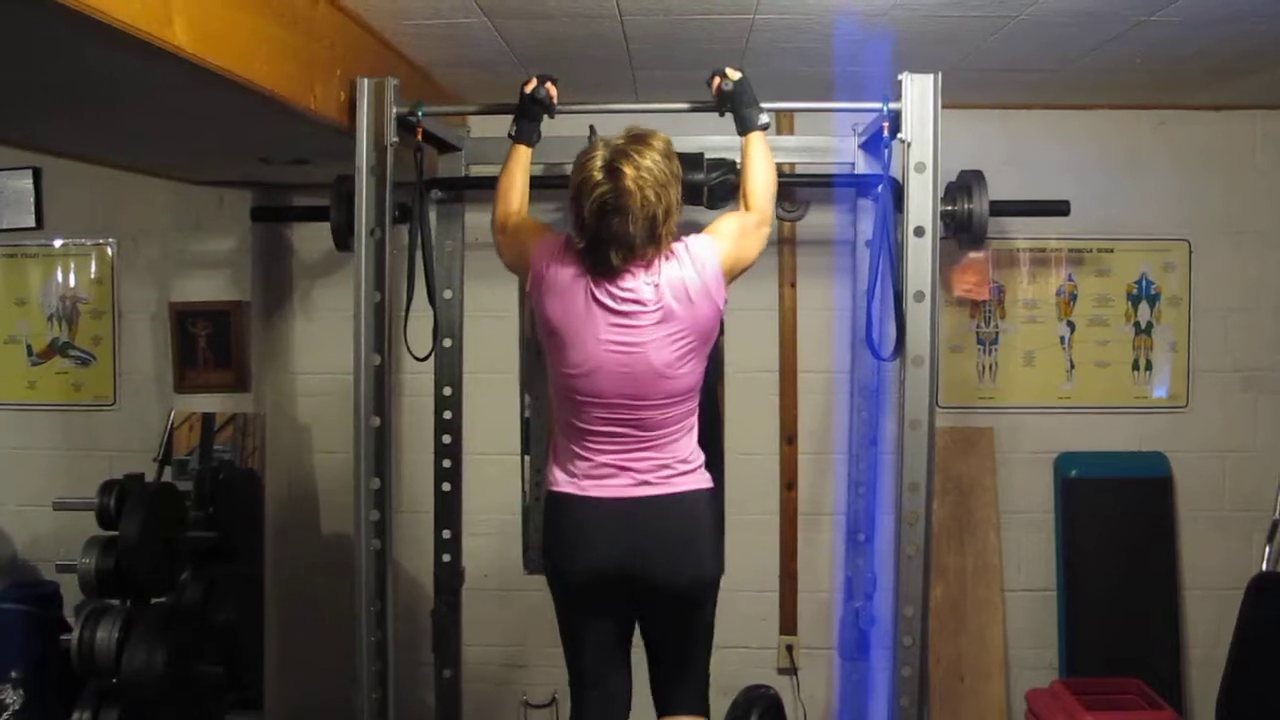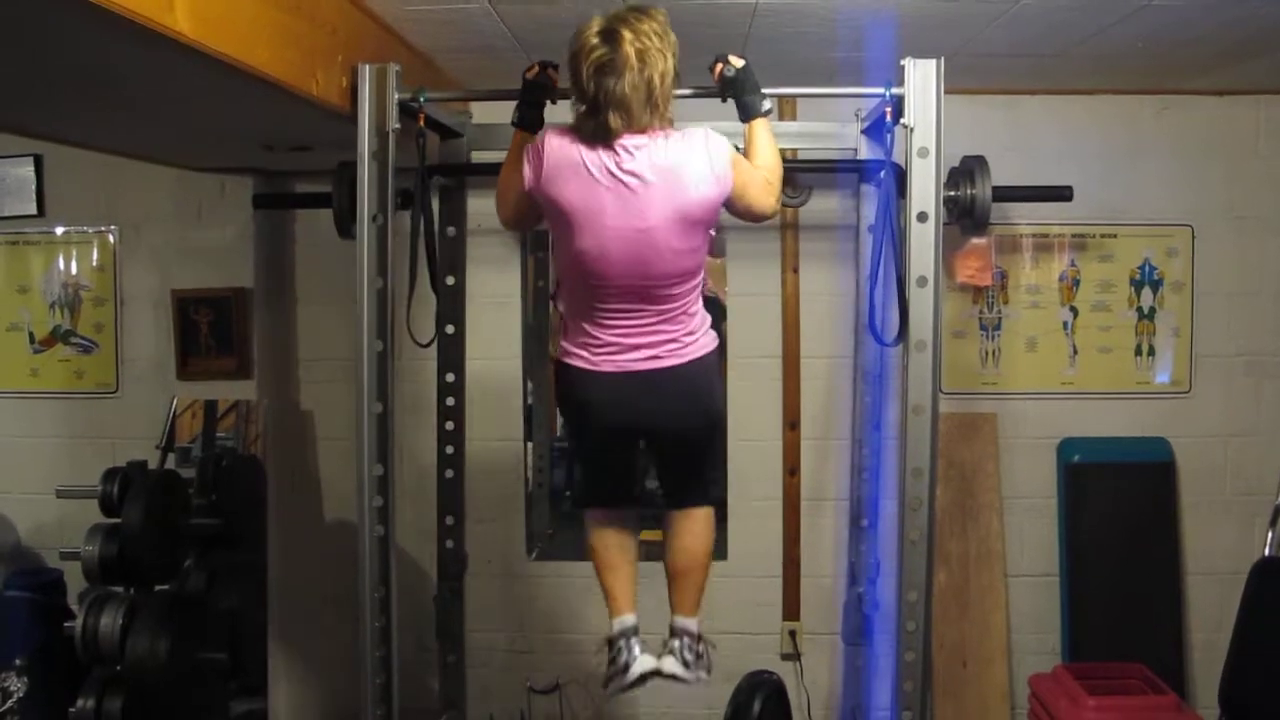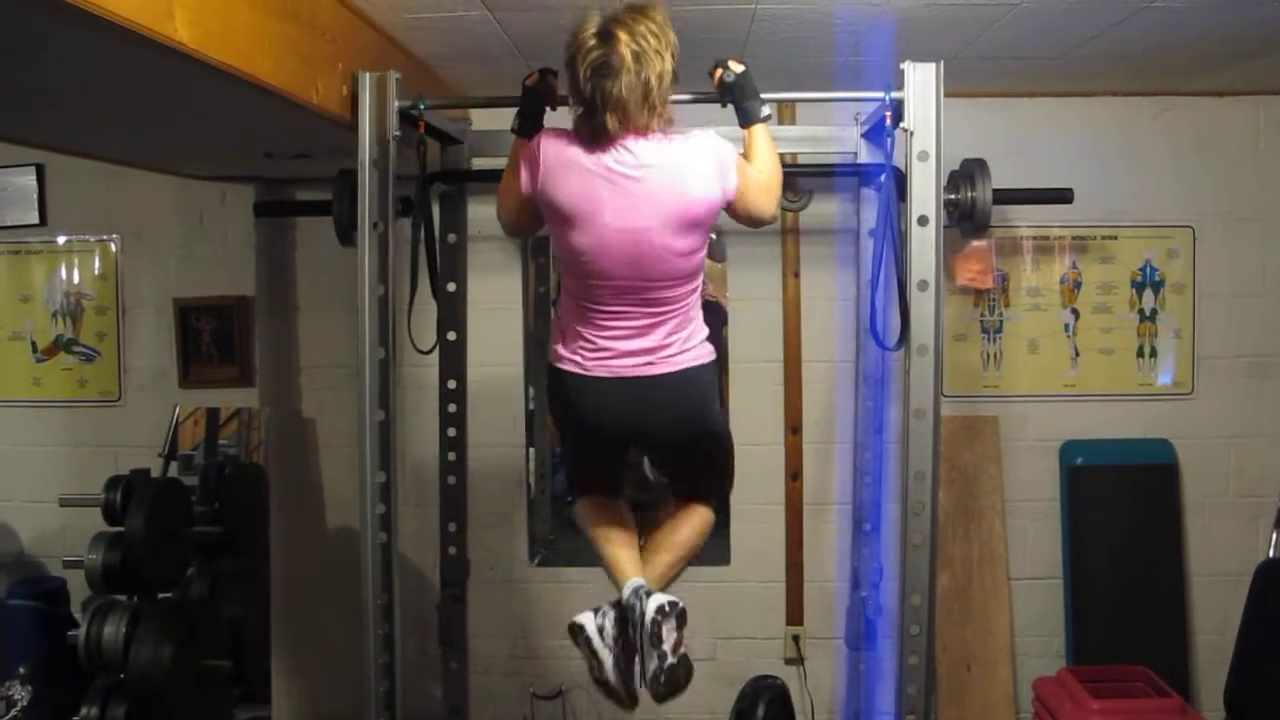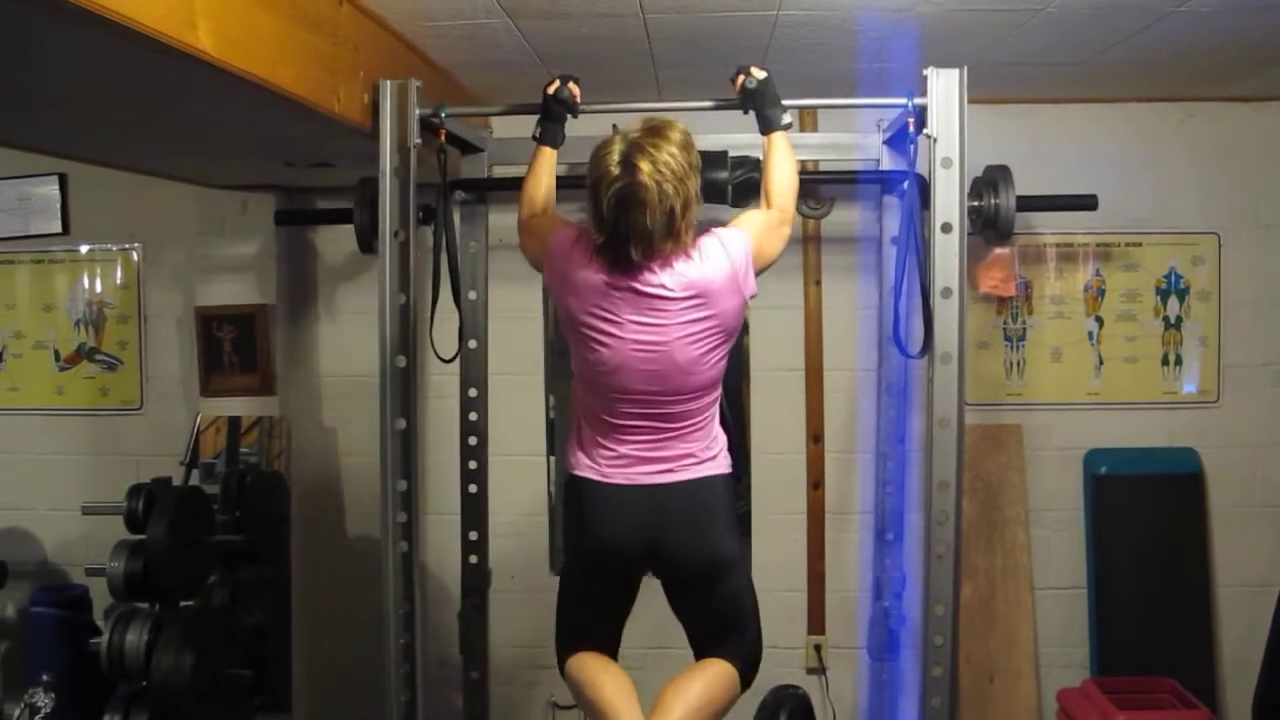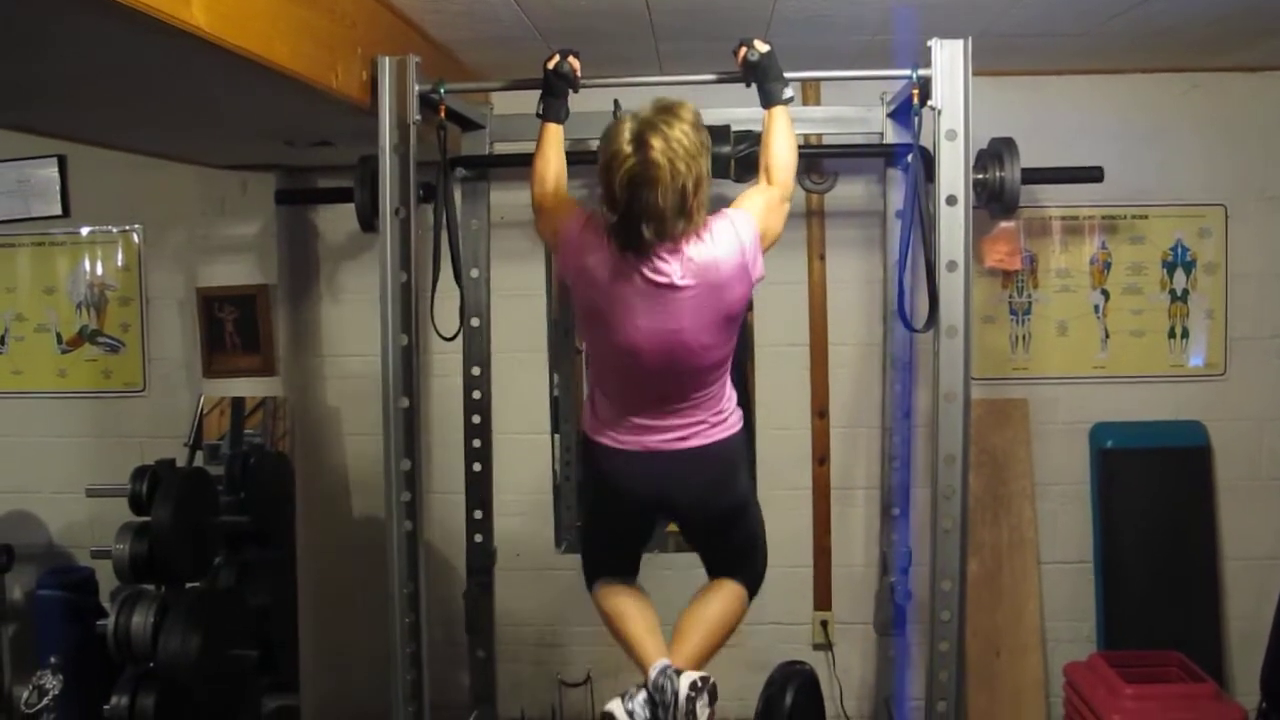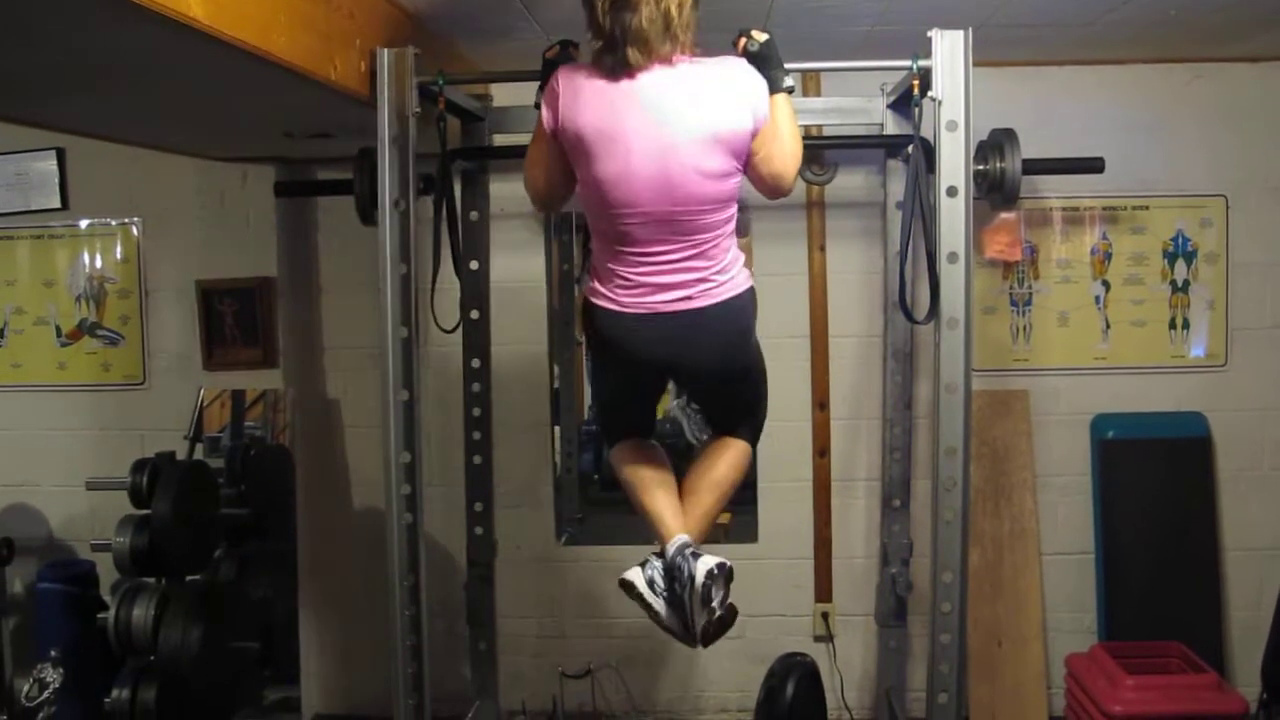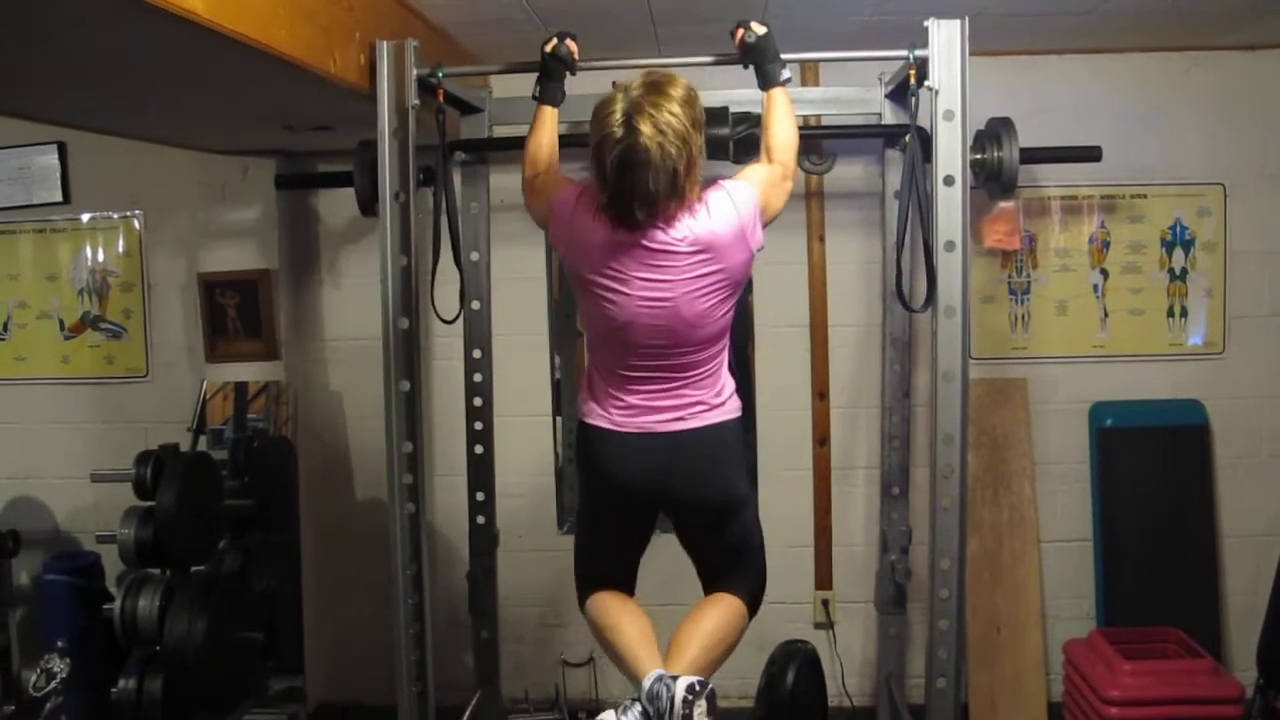
dt=0.7s
person 1, frame 1
left shoulder: (554, 277)
right shoulder: (699, 273)
left elbow: (506, 224)
right elbow: (758, 216)
left wrist: (525, 130)
right wrist: (750, 119)
left hip: (580, 524)
right hip: (680, 522)
person 1, frame 2
left shoulder: (551, 155)
right shoulder: (704, 154)
left elbow: (511, 215)
right elbow: (765, 200)
left wrist: (525, 121)
right wrist: (752, 108)
left hip: (588, 382)
right hip: (686, 378)
left knee: (606, 494)
right knee: (691, 494)
left ankle: (624, 633)
right ankle: (685, 635)
person 1, frame 3
left shoulder: (551, 157)
right shoulder: (705, 156)
left elbow: (513, 222)
right elbow: (765, 205)
left wrist: (527, 124)
right wrist: (752, 109)
left hip: (581, 386)
right hip: (680, 385)
left knee: (593, 487)
right knee: (705, 489)
left ankle: (630, 594)
right ankle: (650, 599)
person 1, frame 4
left shoulder: (573, 270)
right shoulder: (723, 267)
left elbow: (530, 219)
right elbow: (780, 211)
left wrist: (550, 129)
right wrist: (771, 116)
left hip: (599, 503)
right hip: (696, 503)
left knee: (582, 647)
right knee: (733, 650)
person 1, frame 5
left shoulder: (586, 256)
right shoulder: (730, 252)
left elbow: (546, 198)
right elbow: (778, 184)
left wrist: (553, 105)
right wrist: (774, 90)
left hip: (615, 462)
right hip: (711, 460)
left knee: (608, 572)
right knee: (739, 567)
person 1, frame 6
left shoulder: (570, 89)
right shoulder: (734, 82)
left elbow: (544, 196)
right elbow: (780, 179)
right wrist: (777, 78)
left hip: (618, 321)
right hip: (717, 316)
left knee: (626, 432)
right knee: (738, 422)
left ankle: (674, 550)
right ankle: (687, 556)
person 1, frame 7
left shoulder: (579, 226)
right shoulder: (730, 220)
left elbow: (534, 181)
right elbow: (781, 164)
left wrist: (549, 88)
right wrist: (771, 71)
left hip: (611, 448)
right hip: (707, 445)
left knee: (602, 582)
right knee: (738, 582)
